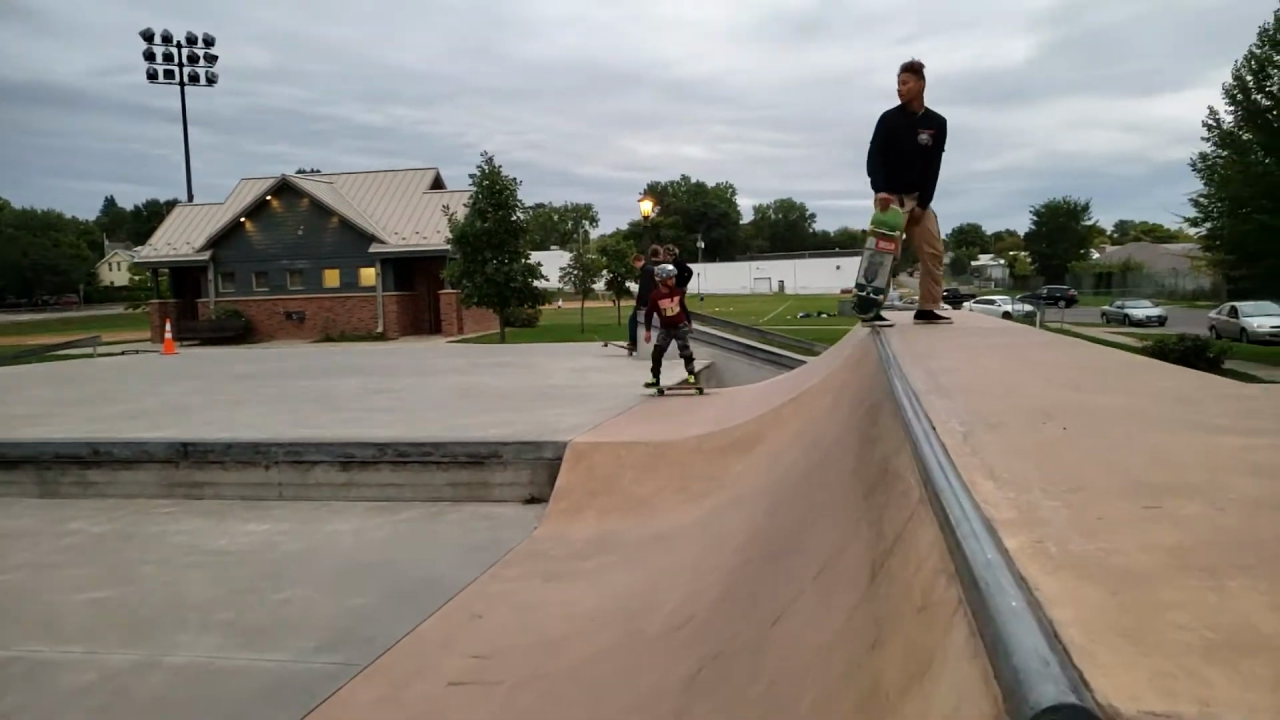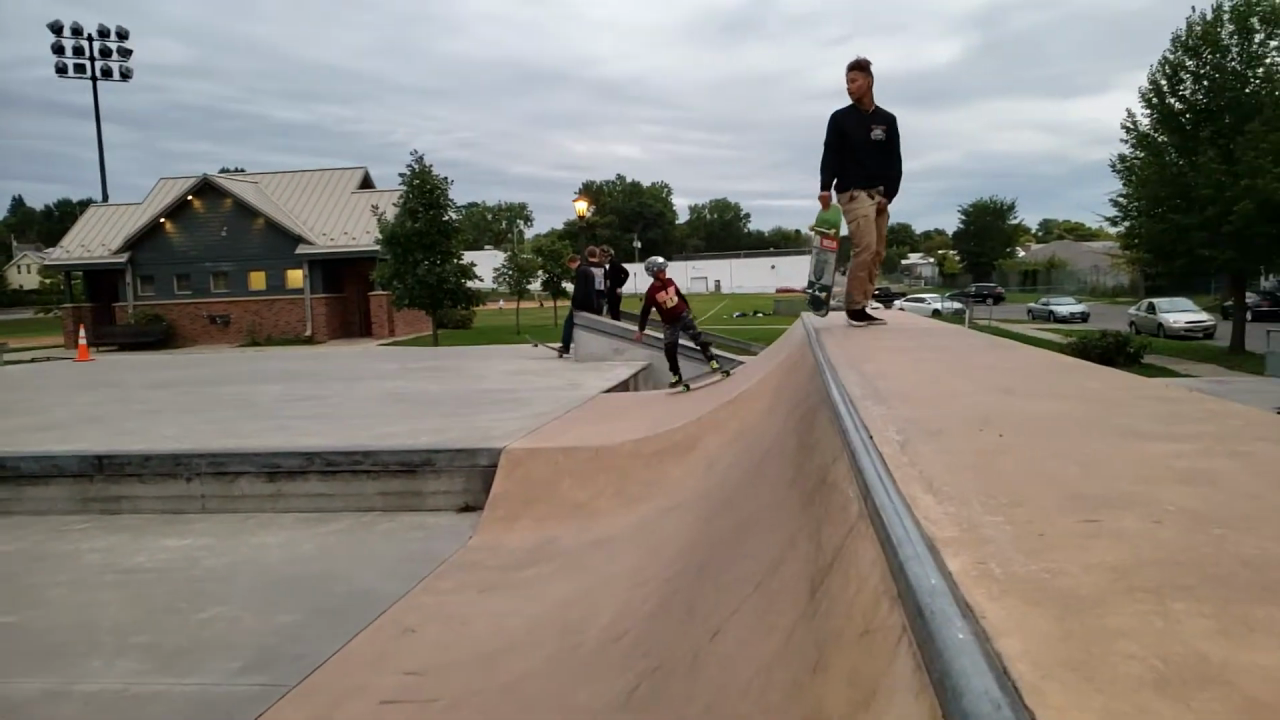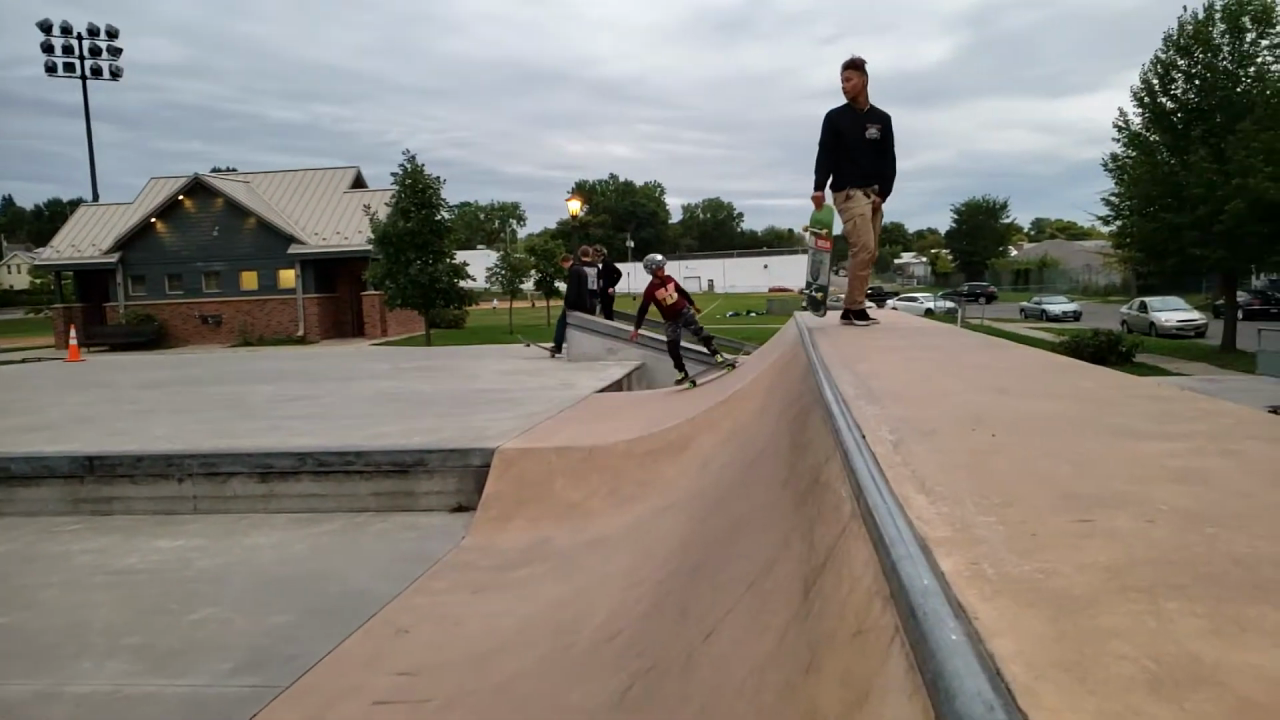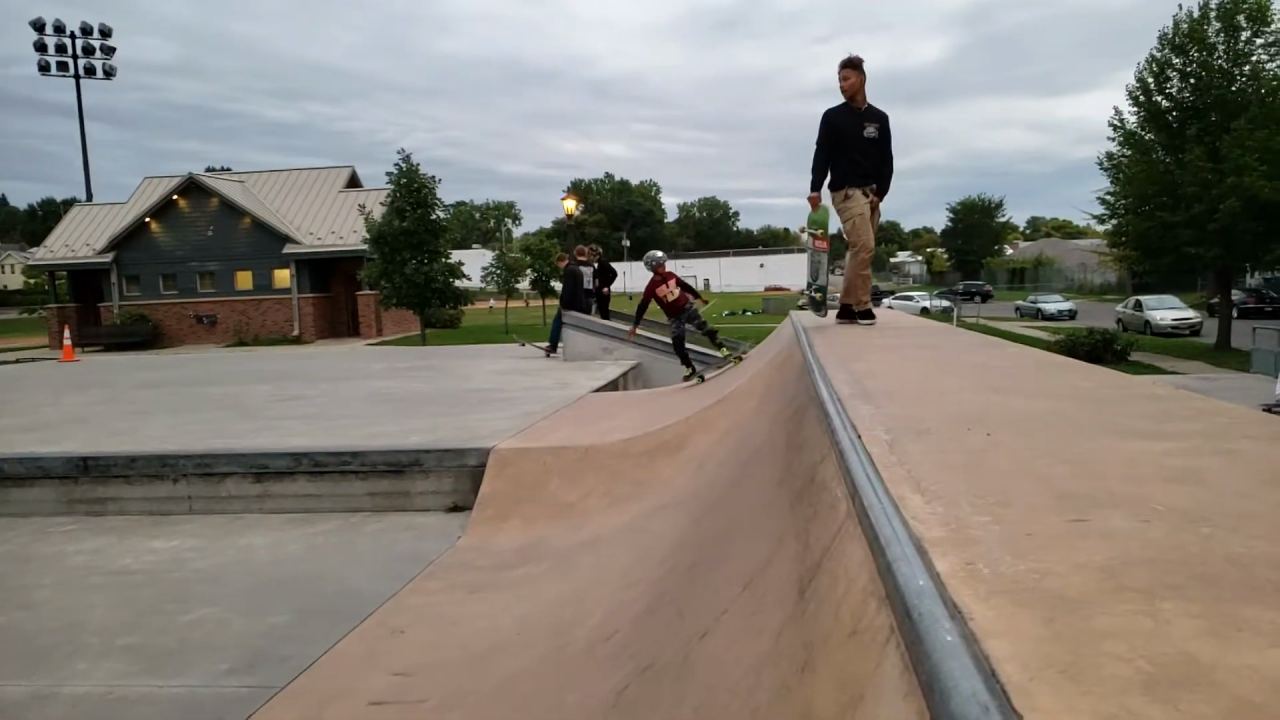
dt=0.3s
person 1, frame 1
left shoulder: (937, 123)
right shoulder: (889, 119)
left elbow: (933, 165)
right elbow: (874, 158)
left wrist: (923, 202)
right wrist: (880, 190)
left hip: (918, 197)
right hip: (891, 197)
left knee: (934, 253)
left ankle: (927, 309)
person 1, frame 2
left shoulder: (887, 120)
right shoulder: (840, 119)
left elbow: (894, 162)
right elbow: (830, 156)
left wrist: (888, 195)
right wrist: (826, 187)
left hip: (879, 194)
right hip: (852, 194)
left knee: (876, 253)
right knee: (864, 248)
left ankle: (860, 308)
right ankle: (852, 305)
person 1, frame 3
left shoulder: (882, 119)
right shoulder: (835, 118)
left elbow: (889, 161)
right elbow: (825, 156)
left wrist: (883, 194)
right wrist: (819, 188)
left hip: (874, 193)
right hip: (848, 193)
left knee: (869, 253)
right knee: (863, 248)
left ankle: (850, 309)
right ankle: (857, 306)
person 1, frame 4
left shoulder: (879, 118)
right shoulder: (832, 117)
left elbow: (886, 160)
right elbow: (822, 155)
left wrist: (880, 193)
right wrist: (815, 188)
left hip: (871, 193)
right hip: (846, 192)
left knee: (860, 251)
right knee: (863, 247)
left ankle: (847, 307)
right ankle: (863, 306)
